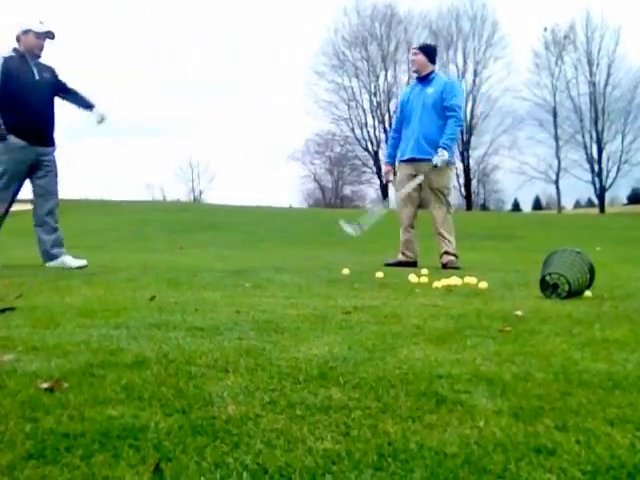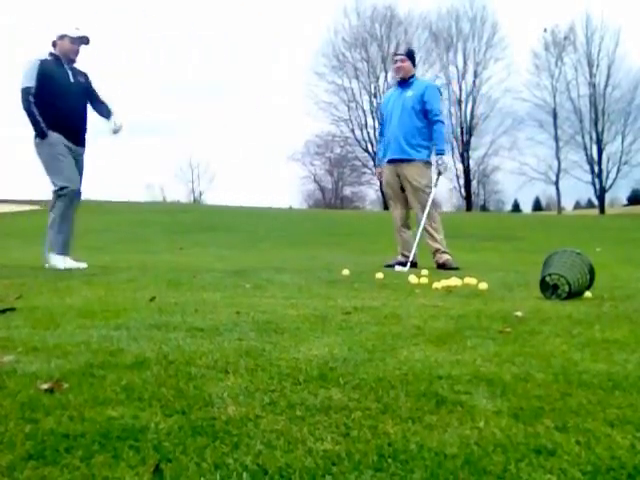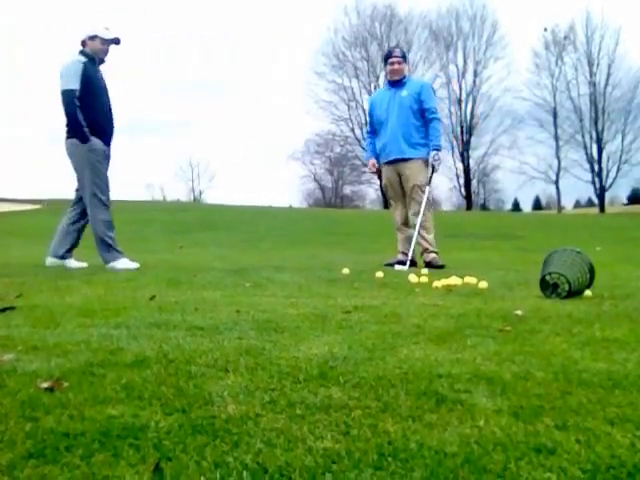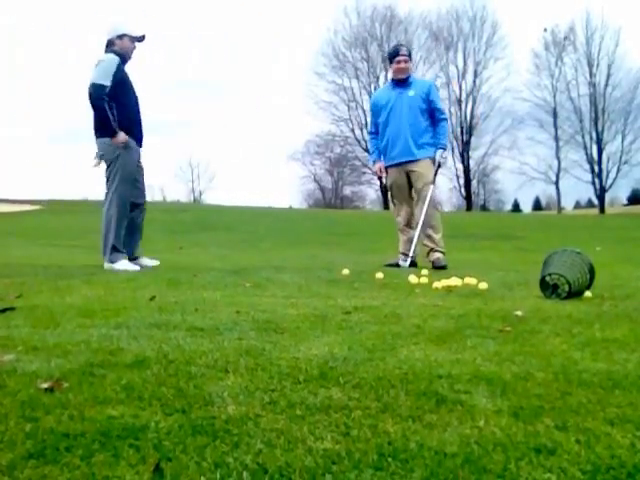
dt=0.4s
person 1, frame 1
left shoulder: (47, 71)
left elbow: (67, 92)
left wrist: (92, 108)
left hip: (45, 146)
left knee: (47, 199)
left ankle: (54, 254)
person 1, frame 2
left shoulder: (81, 76)
right shoulder: (40, 66)
left elbow: (95, 101)
right elbow: (29, 99)
left wrist: (111, 118)
right wrist: (43, 133)
left hip: (76, 144)
right hip: (53, 140)
left knee: (67, 195)
right knee: (69, 188)
left ankle: (58, 254)
right ankle: (56, 249)
person 1, frame 3
left shoulder: (94, 70)
right shoulder: (77, 65)
right elbow: (71, 103)
right wrist: (87, 139)
left hip: (97, 145)
right hip: (86, 144)
left knee: (84, 200)
right knee: (98, 200)
left ankle: (58, 254)
right ankle: (112, 256)
person 1, frame 4
left shoulder: (117, 67)
right shoulder: (110, 62)
right elbow: (96, 95)
left wrist: (106, 140)
right wrist: (114, 132)
left hip: (129, 144)
right hip: (120, 143)
left knee: (136, 198)
right knee: (118, 197)
left ankle: (131, 253)
right ankle: (114, 257)
person 2, frame 1
left shoulder: (447, 85)
right shoulder: (407, 92)
left elbow: (455, 119)
right elbow: (397, 128)
left wrist: (445, 148)
right wrist: (389, 159)
left hip: (434, 159)
right hip: (406, 160)
left knee: (440, 208)
right knee: (406, 209)
left ankle: (448, 255)
right ankle: (407, 254)
person 2, frame 2
left shoulder: (427, 89)
right shoulder: (388, 97)
left elbow: (437, 122)
left wrist: (439, 152)
right wrist: (379, 161)
left hip: (416, 159)
right hip: (390, 162)
left knee: (425, 208)
right knee: (398, 211)
left ankle: (441, 255)
right ankle: (405, 255)
person 2, frame 3
left shoulder: (420, 87)
right shoulder: (376, 97)
left elbow: (432, 119)
right elbow: (371, 131)
left wrist: (435, 148)
right wrist: (371, 155)
left hip: (414, 157)
right hip: (387, 161)
left knee: (419, 207)
right knee: (398, 209)
left ankle: (429, 253)
right ankle: (405, 253)
person 2, frame 4
left shoulder: (426, 87)
right shoulder: (379, 96)
left elbow: (440, 119)
right elbow: (374, 132)
left wrist: (441, 147)
right wrist: (376, 158)
left hip: (421, 157)
right hip: (393, 161)
left knee: (428, 205)
right knee: (402, 211)
left ankle: (436, 253)
right ankle: (407, 255)
